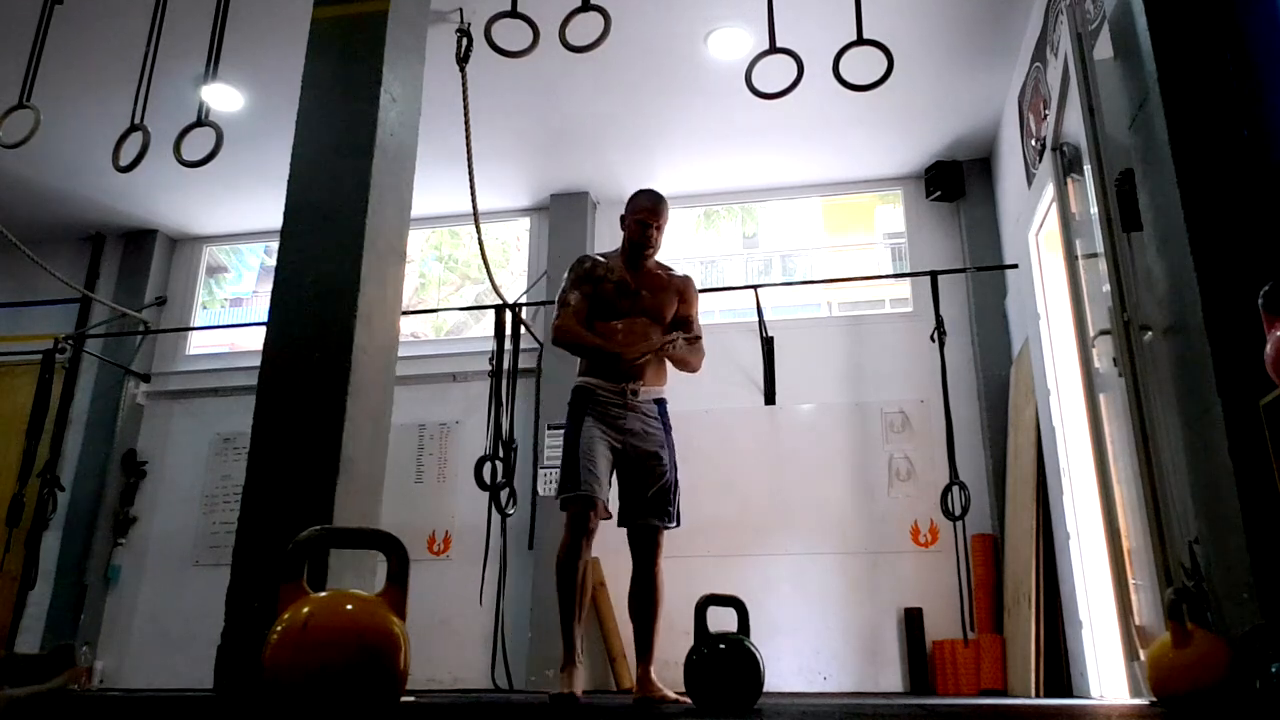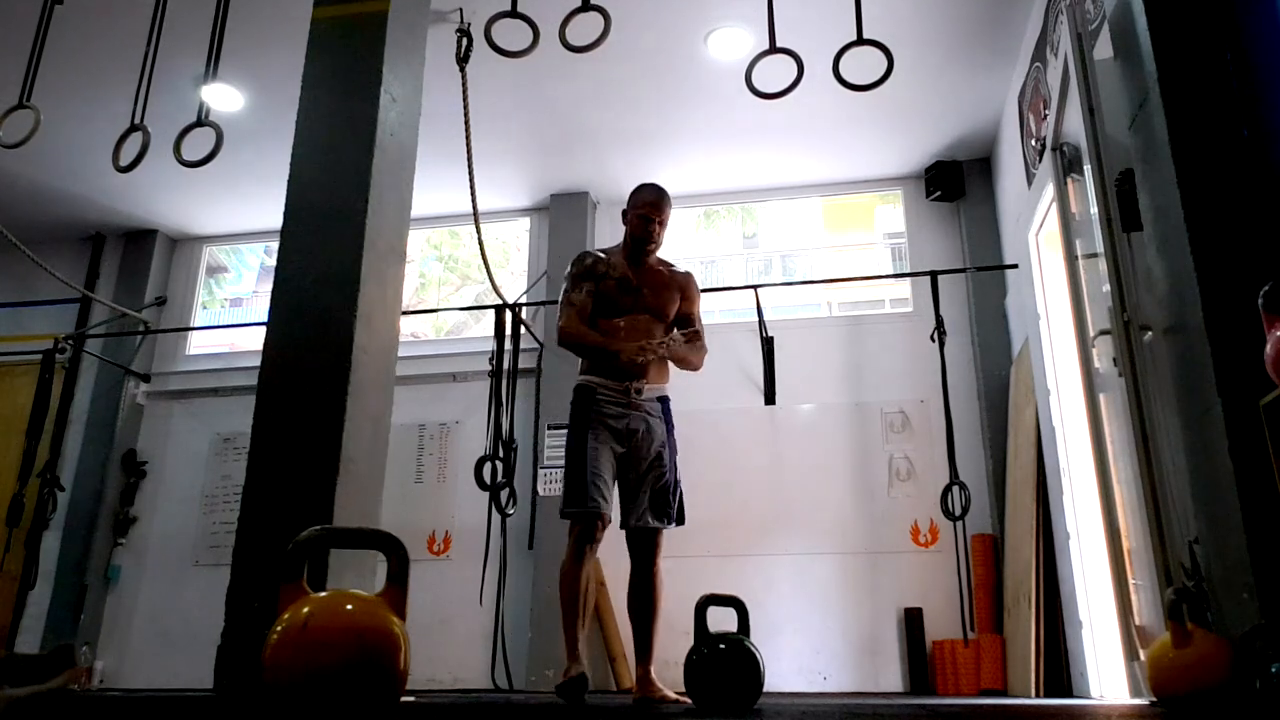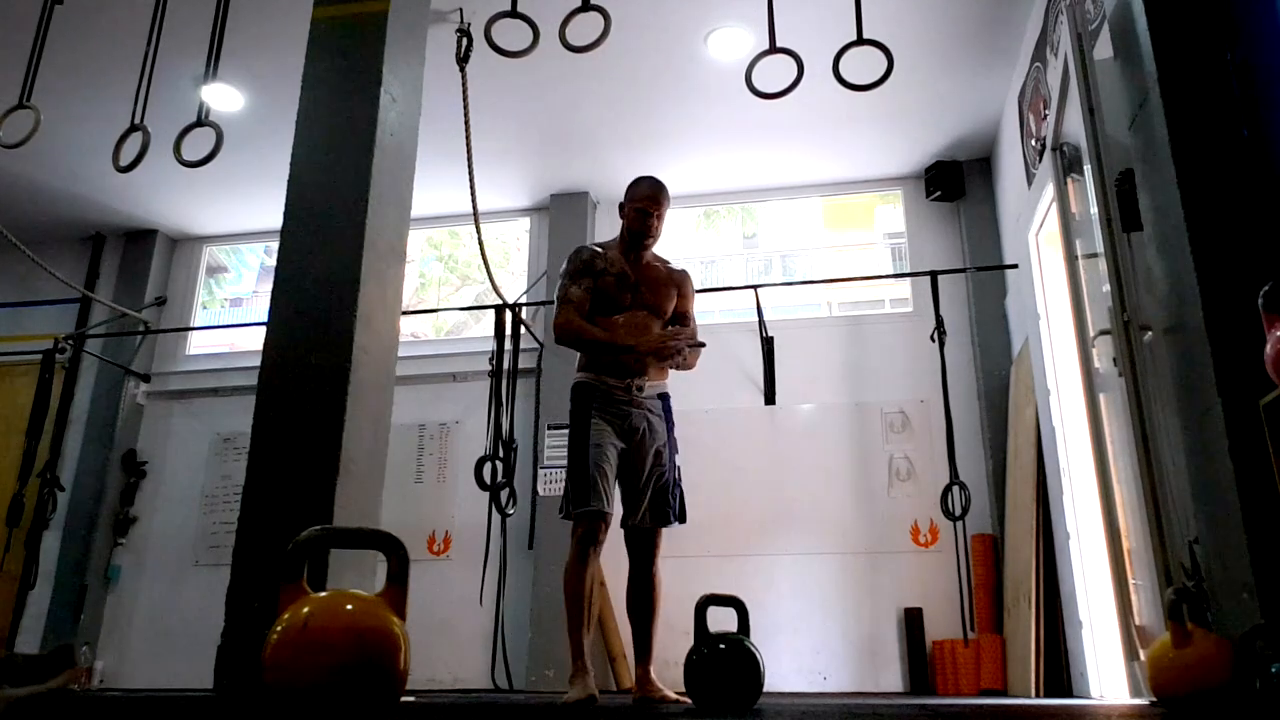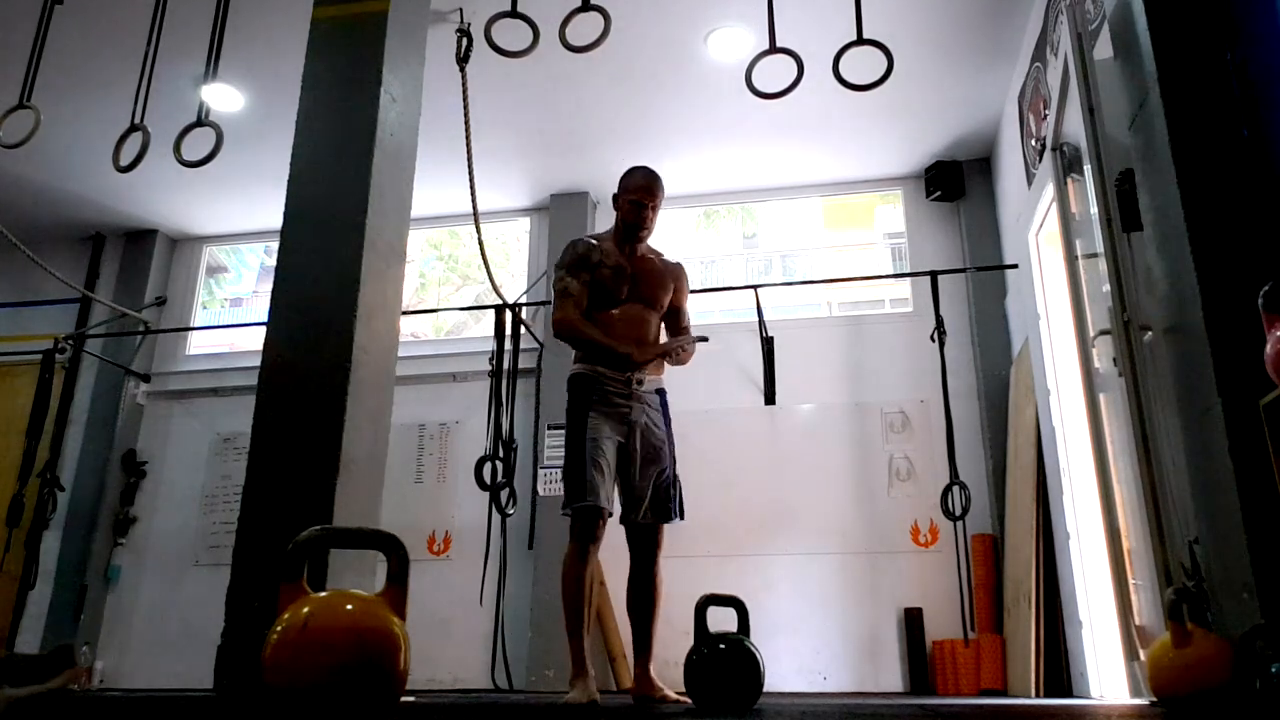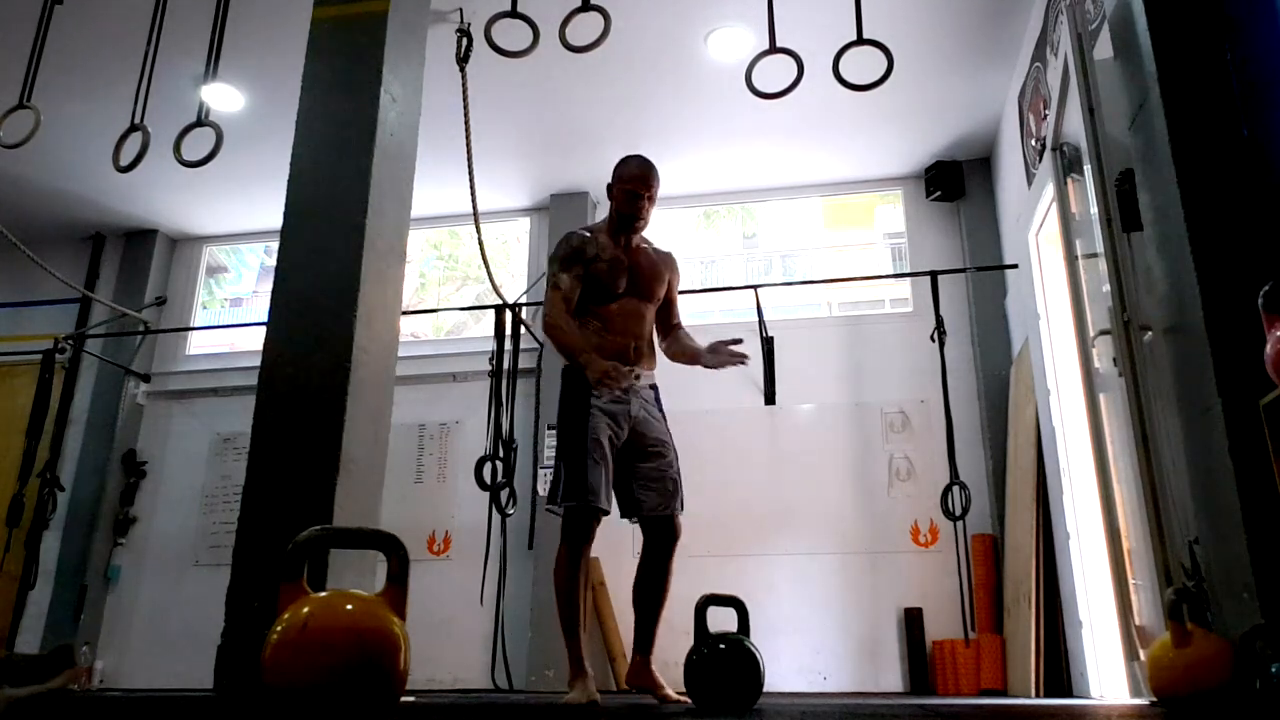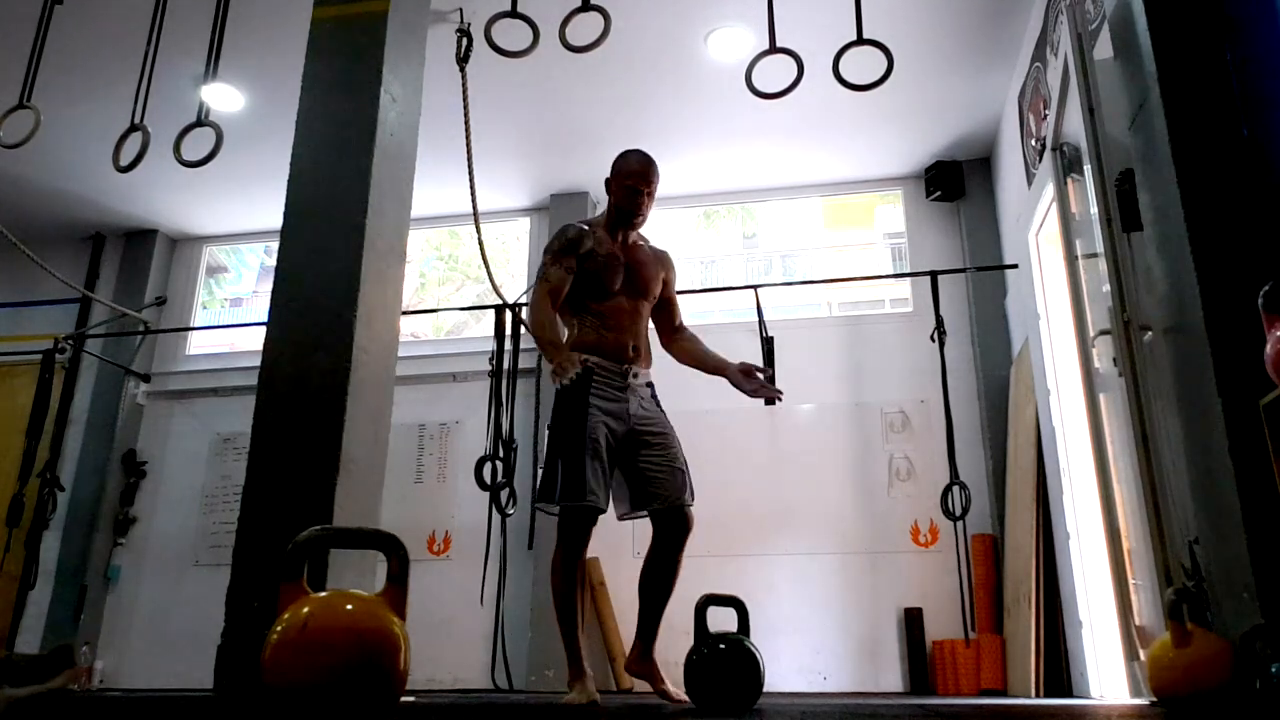
dt=0.1s
person 1, frame 1
left shoulder: (678, 285)
right shoulder: (590, 269)
left elbow: (696, 358)
right elbow: (562, 331)
left wrist: (672, 346)
right wrist: (621, 352)
left hip: (650, 411)
right hip: (597, 401)
left knee: (649, 544)
right knee: (583, 519)
left ankle: (645, 676)
right ankle: (571, 658)
person 1, frame 2
left shoulder: (680, 281)
right shoulder: (591, 266)
left elbow: (697, 355)
right elbow: (567, 331)
left wrist: (670, 345)
right wrist: (620, 351)
left hip: (653, 409)
right hip: (598, 400)
left knee: (648, 545)
right knee: (589, 526)
left ankle: (645, 676)
right ankle: (574, 664)
person 1, frame 3
left shoulder: (676, 278)
right shoulder: (589, 261)
left elbow: (692, 351)
right elbow: (564, 327)
left wrist: (678, 349)
right wrist: (636, 347)
left hip: (653, 406)
right hip: (600, 398)
left knee: (647, 544)
right knee: (591, 528)
left ankle: (645, 675)
right ankle: (580, 671)
person 1, frame 4
left shoulder: (671, 271)
right shoulder: (584, 253)
left elbow: (685, 342)
right elbow: (564, 322)
left wrist: (676, 347)
right wrist: (631, 352)
left hip: (650, 400)
right hip: (596, 392)
left knee: (648, 541)
right knee: (588, 524)
left ankle: (644, 675)
right ankle: (580, 673)
person 1, frame 5
left shoulder: (663, 263)
right shoulder: (579, 245)
left elbow: (670, 334)
right elbow: (555, 315)
left wrist: (706, 355)
right wrist: (588, 360)
left hip: (645, 397)
right hip: (592, 393)
left knee: (664, 531)
right knee: (581, 524)
left ankle: (643, 665)
right ankle: (579, 672)
person 1, frame 6
left shoulder: (658, 260)
right shoulder: (575, 240)
left elbow: (674, 334)
right elbow: (542, 306)
left wrist: (727, 371)
right wrist: (557, 351)
left hip: (641, 394)
right hip: (588, 388)
left knee: (677, 518)
right knee: (577, 523)
left ankle: (643, 652)
right ankle: (578, 675)
